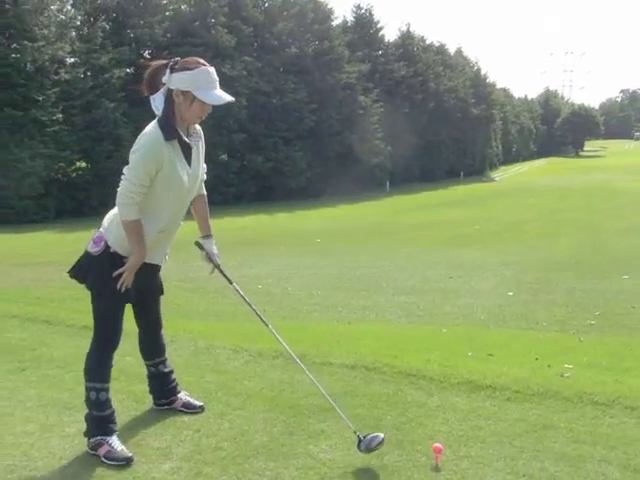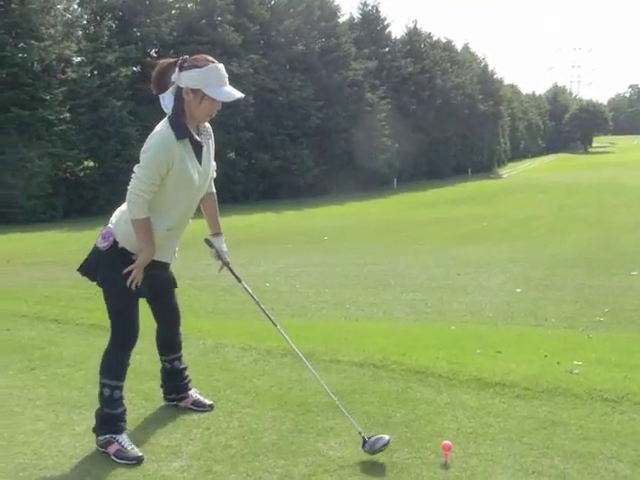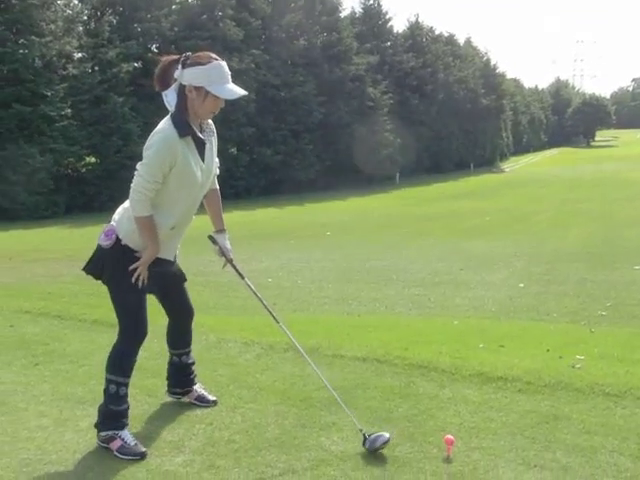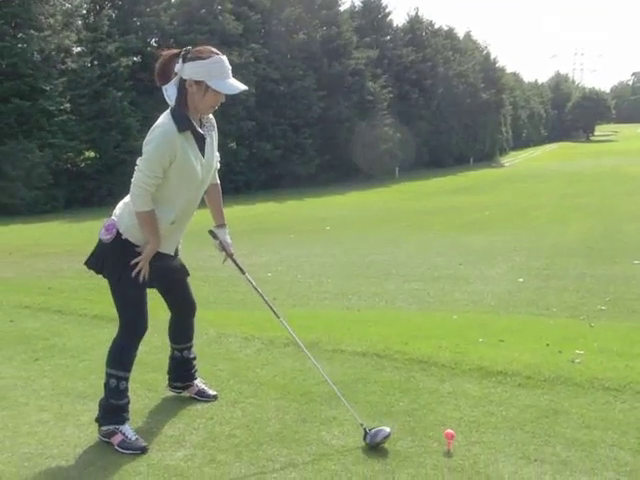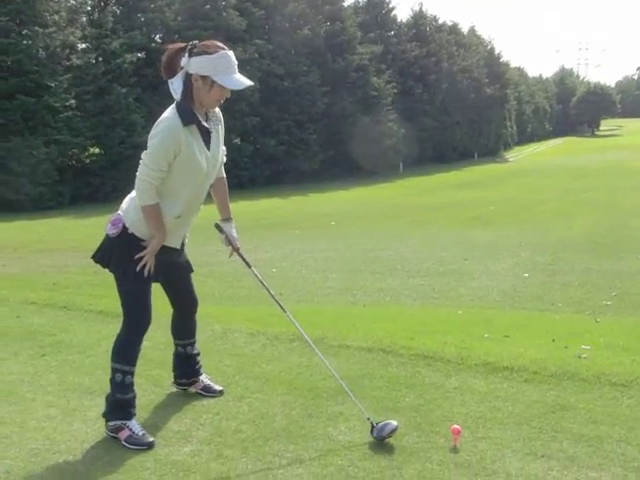
dt=0.1s
person 1, frame 1
left shoulder: (196, 136)
right shoulder: (154, 142)
left elbow: (197, 190)
right elbow: (127, 202)
left wrist: (207, 240)
right wrist: (136, 256)
left hip: (149, 253)
right hip: (116, 252)
left knee: (151, 326)
right knee: (106, 337)
left ankle: (165, 392)
right ankle: (99, 431)
person 1, frame 2
left shoulder: (205, 134)
right shoulder: (165, 140)
left elbow: (207, 188)
right elbow: (137, 201)
left wrist: (217, 237)
right wrist: (145, 253)
left hip: (158, 250)
right hip: (125, 249)
left knee: (170, 321)
right knee: (125, 334)
left ankle: (176, 389)
right ankle: (109, 429)
person 1, frame 3
left shoulder: (207, 130)
right shoulder: (167, 138)
left elbow: (210, 184)
right elbow: (140, 198)
left wrist: (221, 234)
right wrist: (150, 251)
left hip: (163, 248)
right hip: (129, 246)
left knee: (182, 314)
right knee: (134, 331)
left ankle: (182, 384)
right ankle: (111, 424)
person 1, frame 4
left shoulder: (208, 125)
right shoulder: (167, 133)
left elbow: (210, 179)
right elbow: (141, 194)
left wrist: (221, 228)
right wrist: (152, 245)
left hip: (164, 242)
right hip: (130, 241)
left knee: (185, 309)
right knee: (134, 326)
left ankle: (182, 378)
right ankle: (111, 419)
person 1, frame 5
left shoulder: (214, 118)
right shoulder: (171, 127)
left elbow: (217, 172)
right elbow: (145, 187)
left wrist: (227, 222)
right wrist: (157, 240)
left hip: (170, 236)
right hip: (136, 235)
left knee: (187, 305)
right knee: (138, 320)
left ankle: (188, 375)
right ankle: (118, 415)
